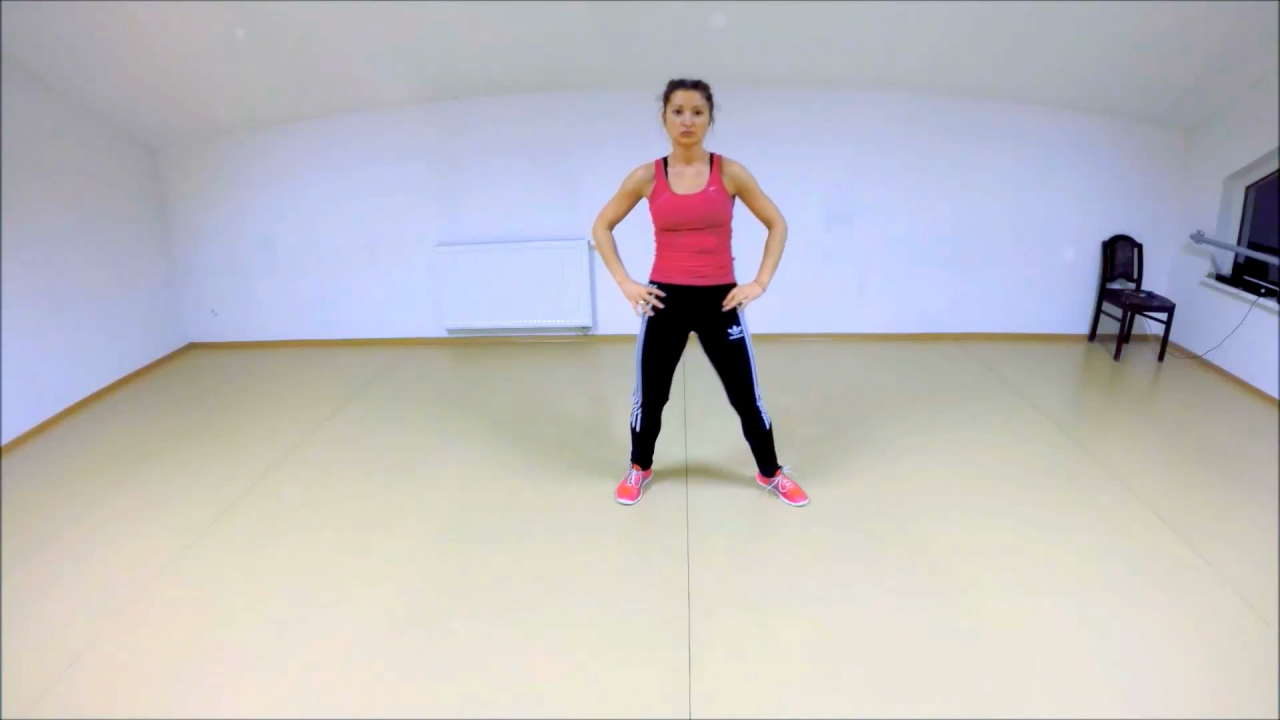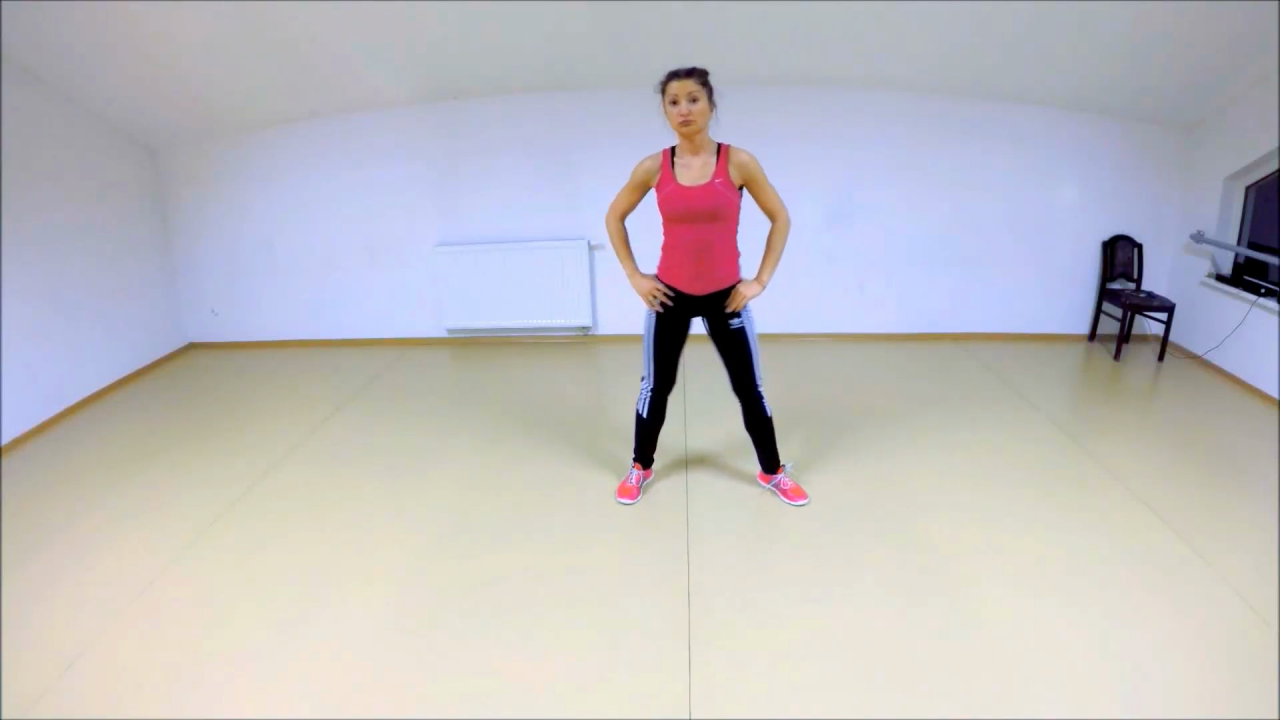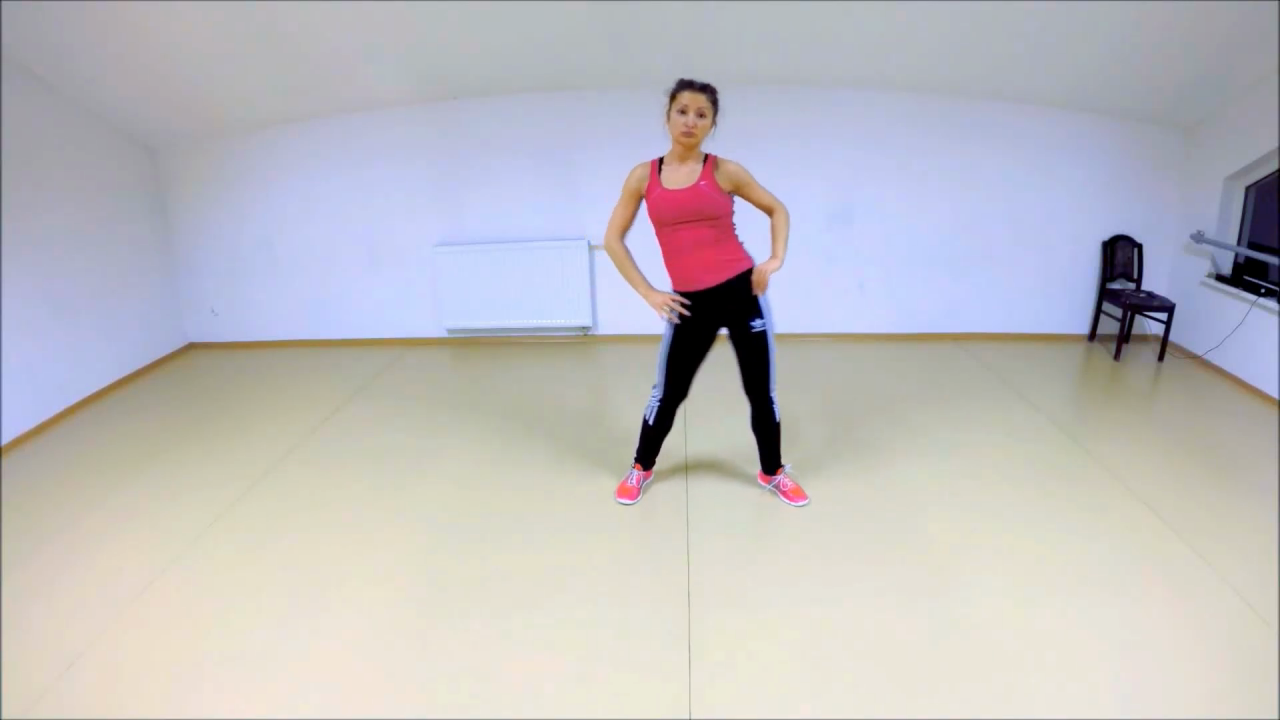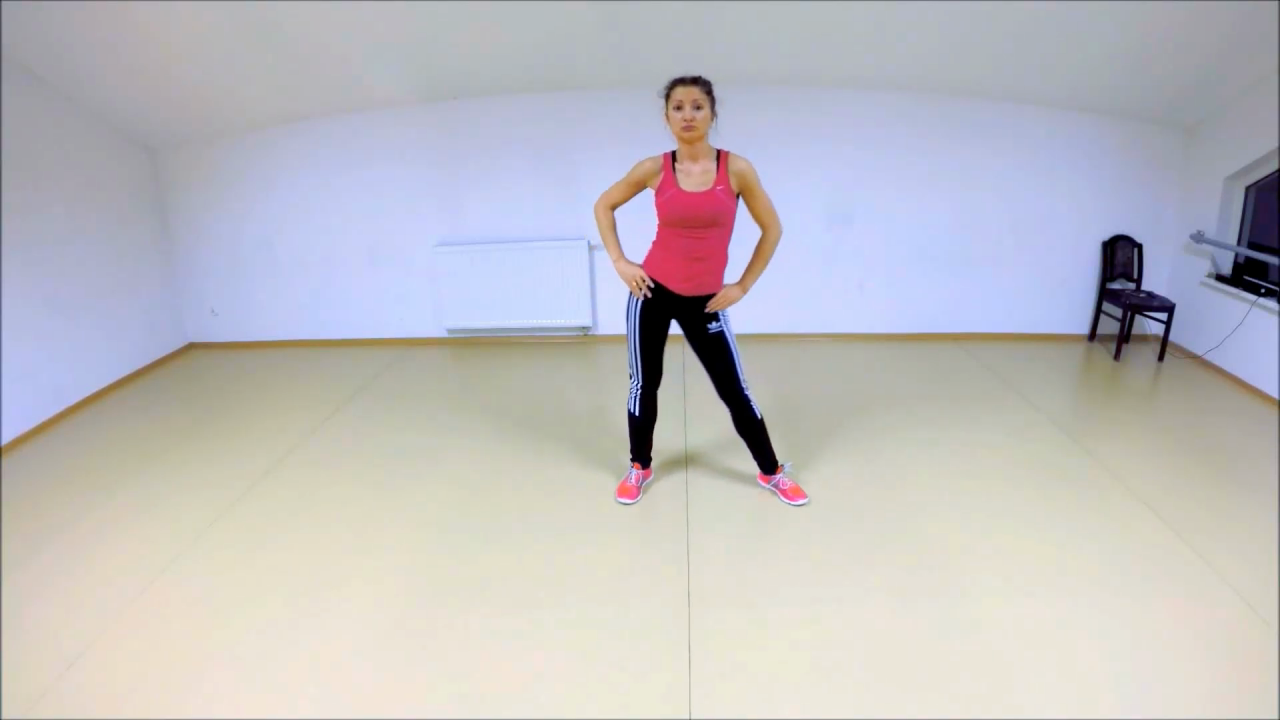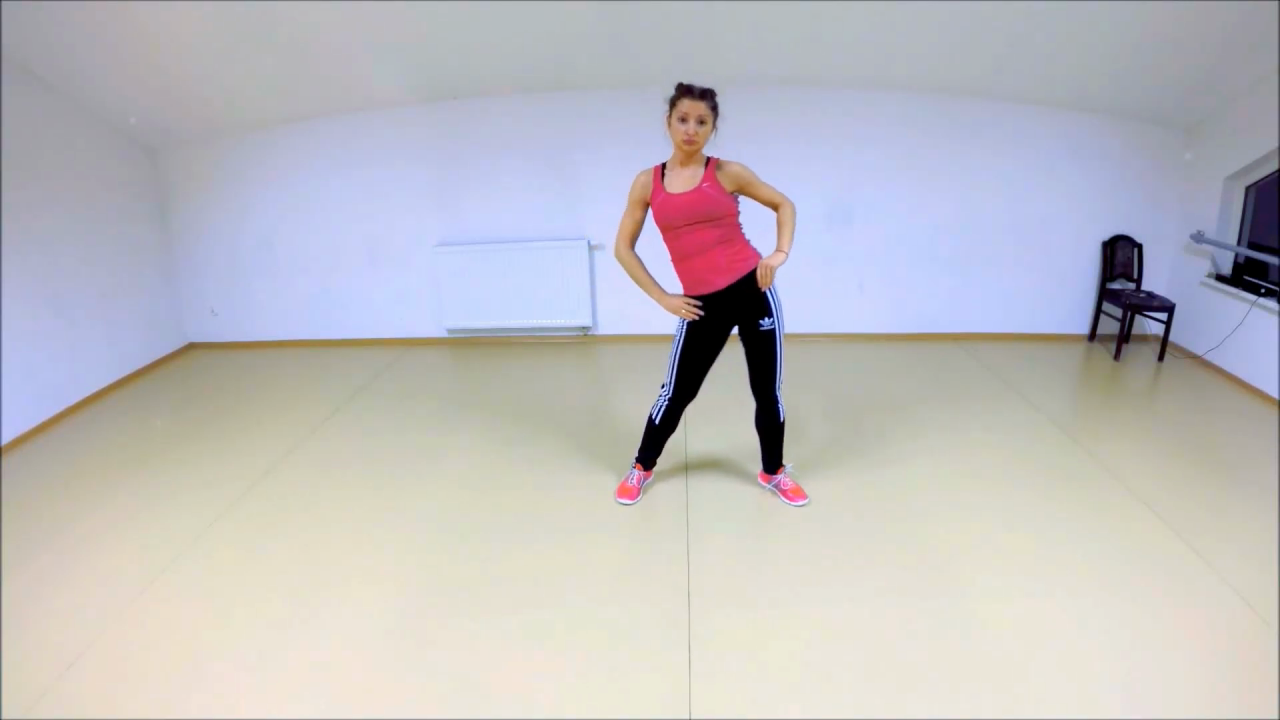
dt=1s
person 1, frame 1
left shoulder: (729, 171)
right shoulder: (646, 176)
left elbow: (776, 224)
right elbow: (602, 227)
left wrist: (761, 280)
right wrist: (625, 283)
left hip: (720, 300)
right hip: (666, 300)
left knee: (746, 398)
right knee: (649, 397)
left ankle: (771, 472)
right ankle: (640, 467)
person 1, frame 2
left shoulder: (739, 161)
right shoulder: (654, 167)
left elbow: (780, 220)
right elbow: (615, 216)
left wrist: (760, 281)
right wrist: (634, 274)
left hip: (724, 296)
right hip: (669, 294)
left knee: (749, 387)
right knee: (656, 383)
left ankle: (772, 472)
right ankle: (641, 467)
person 1, frame 3
left shoulder: (724, 171)
right shoulder: (643, 175)
left elbow: (777, 209)
right elbow: (613, 239)
left wrist: (777, 258)
right wrist: (648, 293)
left hip: (743, 291)
right hip: (692, 302)
left knee: (761, 391)
right knee: (668, 392)
left ankle: (772, 472)
right ankle: (642, 467)
person 1, frame 4
left shoulder: (737, 169)
right shoulder: (654, 169)
left elbow: (772, 229)
right elbow: (604, 205)
left wrist: (743, 285)
right wrist: (619, 261)
left hip: (705, 301)
right hip: (652, 292)
left knee: (735, 391)
right knee: (644, 383)
left ankle: (771, 471)
right ankle: (639, 467)
person 1, frame 5
left shoulder: (727, 172)
right shoulder: (647, 182)
left elbow: (784, 204)
right elbow: (623, 247)
left wrist: (781, 252)
right wrist: (661, 297)
left hip: (752, 291)
right hip: (703, 304)
left knee: (767, 390)
right knee: (676, 393)
left ankle: (773, 471)
right ankle: (642, 467)
